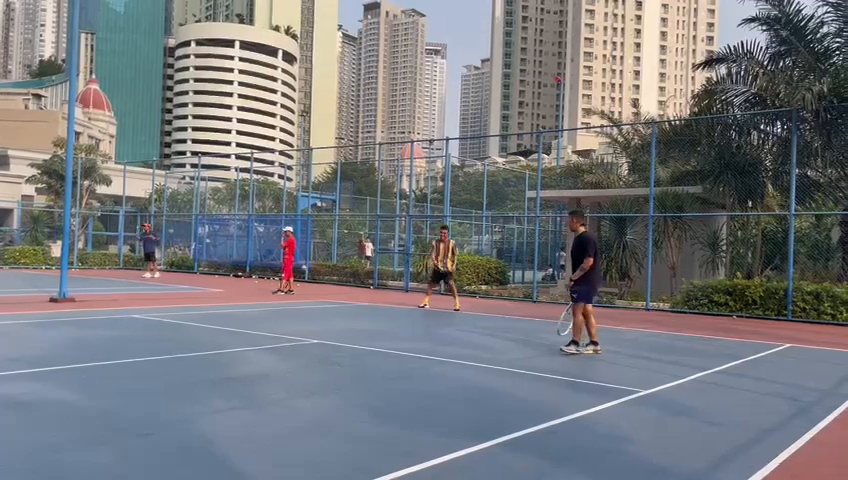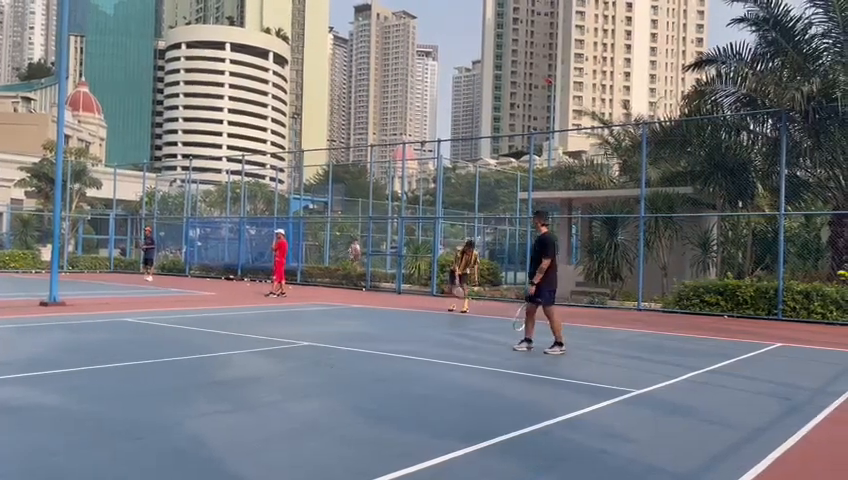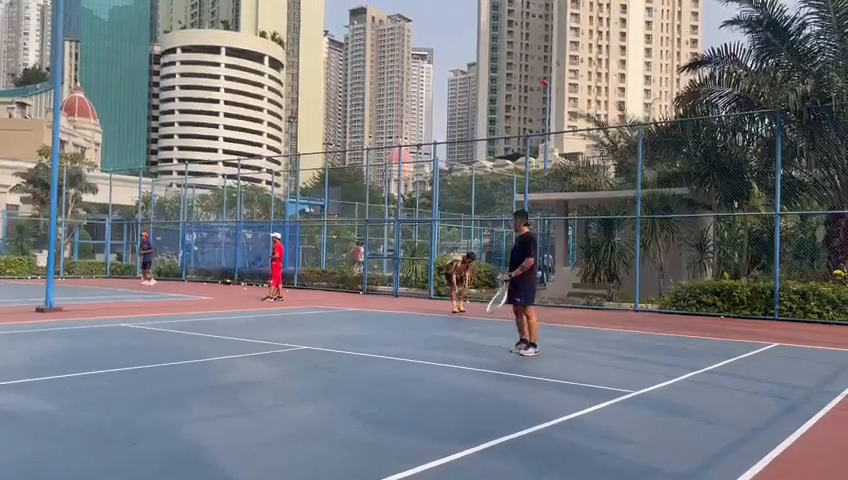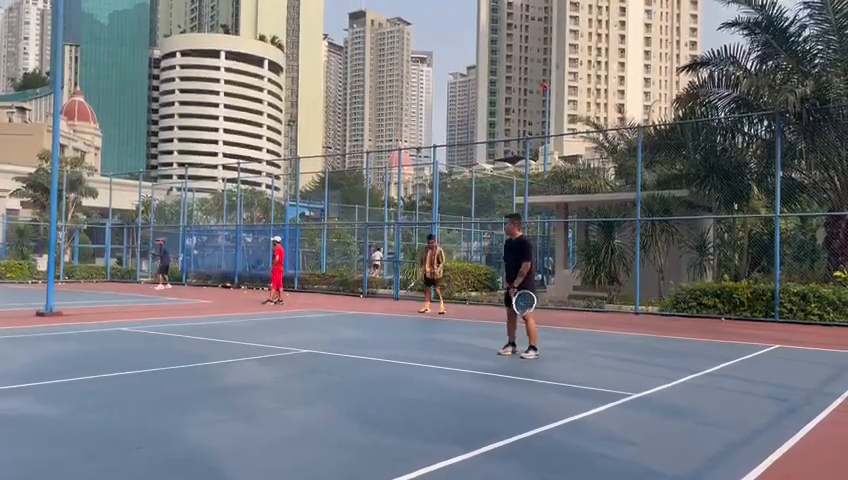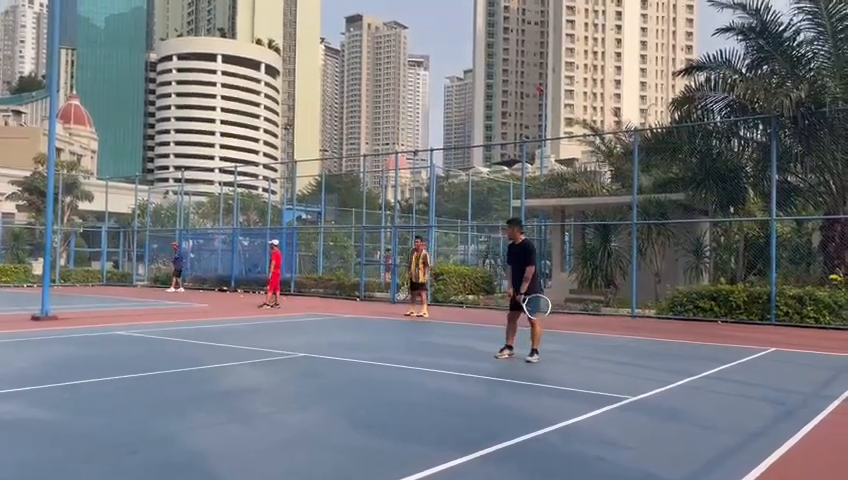
dt=1s
person 1, frame 1
left shoulder: (587, 238)
right shoulder: (578, 238)
left elbow: (588, 262)
left wrist: (572, 278)
right wrist: (575, 279)
left hip: (586, 282)
right hip: (583, 282)
left knee: (577, 310)
right knee: (587, 312)
left ankle: (575, 344)
right ankle: (594, 344)
person 1, frame 2
left shoulder: (547, 239)
right shoulder: (540, 238)
left elbow: (545, 263)
left wrist: (533, 282)
left hip: (545, 284)
right hip: (538, 283)
left knee: (550, 313)
right knee: (529, 311)
left ankle: (559, 344)
right ankle: (528, 341)
person 1, frame 3
left shoulder: (529, 238)
right shoulder: (518, 238)
left elbow: (529, 262)
left wrist: (511, 274)
right wrist: (510, 275)
left hip: (526, 282)
right hip: (516, 282)
left knee: (529, 313)
right knee: (517, 312)
left ankle: (533, 346)
right ankle: (523, 341)
person 1, frame 4
left shoulder: (524, 243)
right shoulder: (508, 243)
left elbow: (526, 266)
left wrist: (515, 285)
right wrist: (507, 282)
left hip: (523, 286)
right hip: (511, 286)
left knee: (527, 316)
right knee: (510, 315)
left ankle: (533, 348)
right ankle: (511, 344)
person 1, frame 5
left shoulder: (528, 246)
right shoulder: (511, 247)
left elbow: (530, 271)
left wrist: (523, 291)
right wrist: (510, 287)
left hip: (530, 290)
right hip: (516, 290)
left knee: (533, 320)
right knee: (511, 317)
left ankle: (535, 351)
right ankle: (509, 348)
